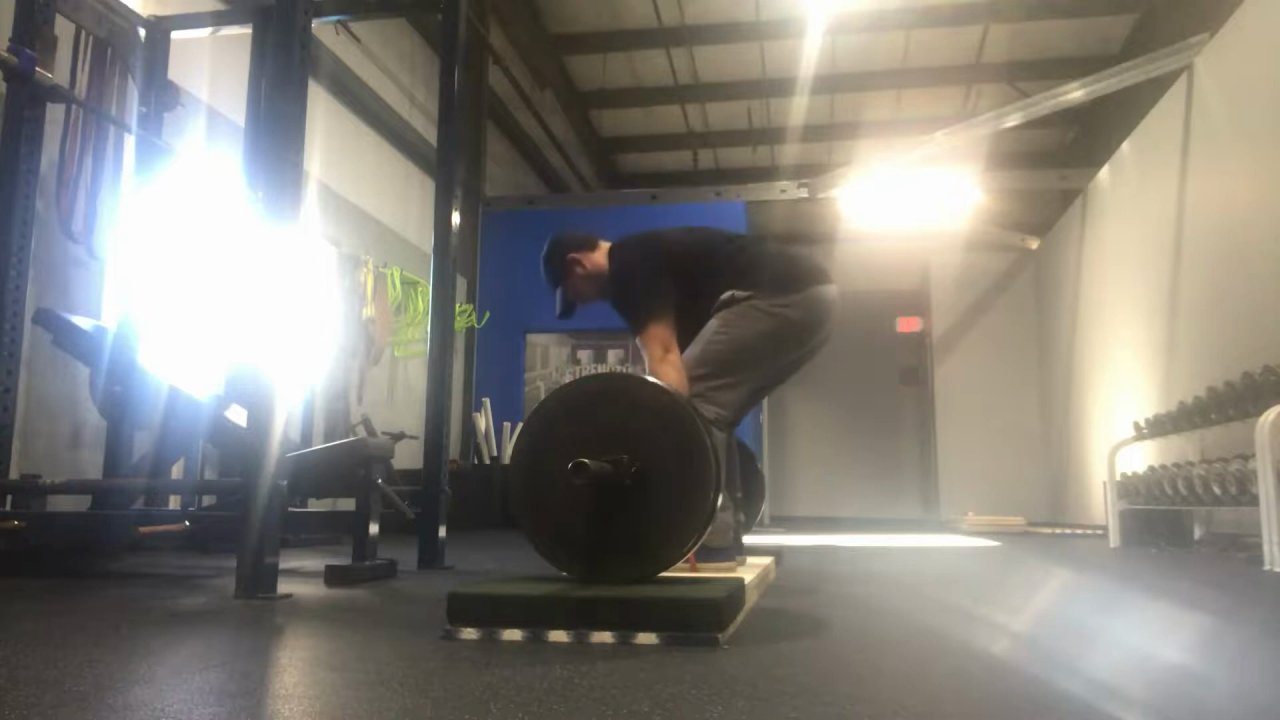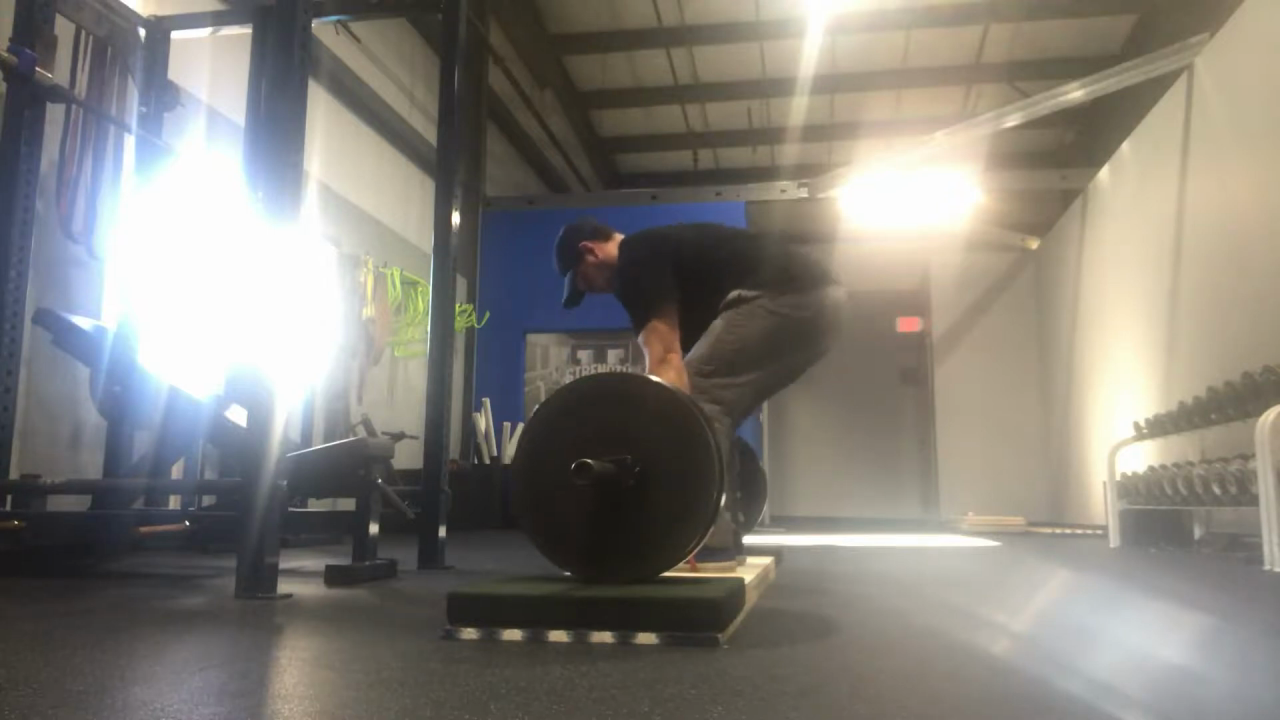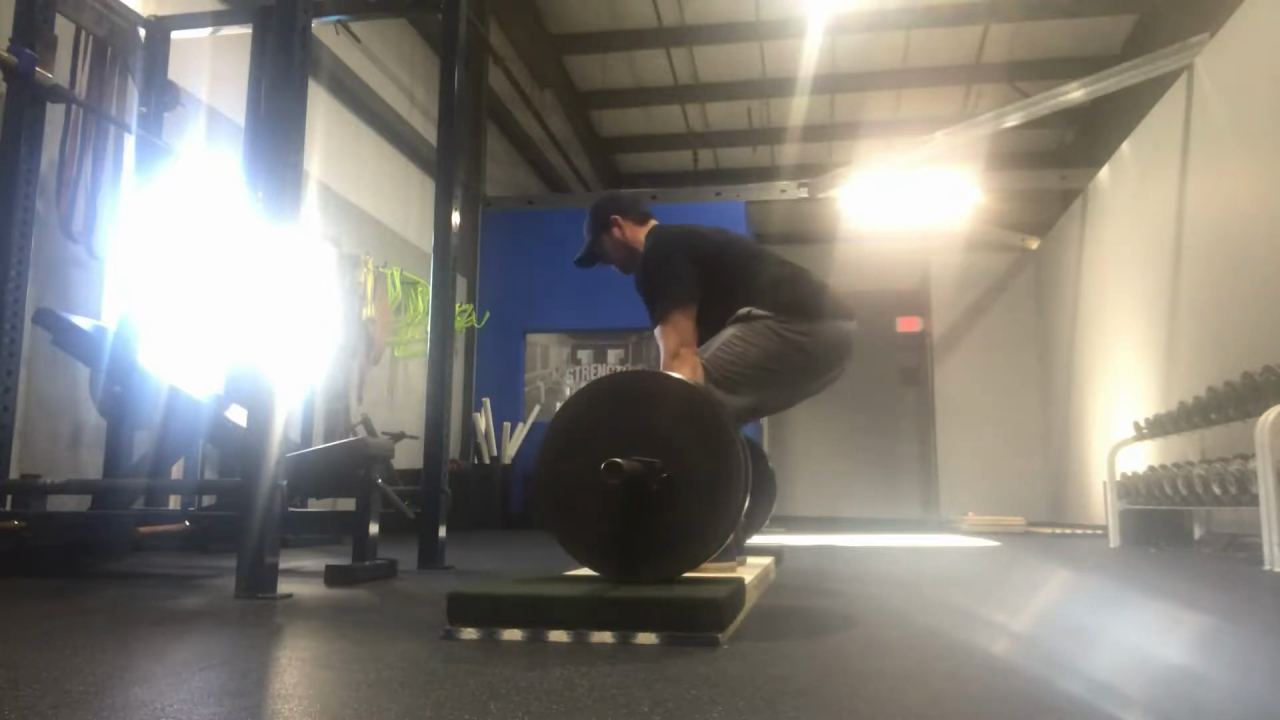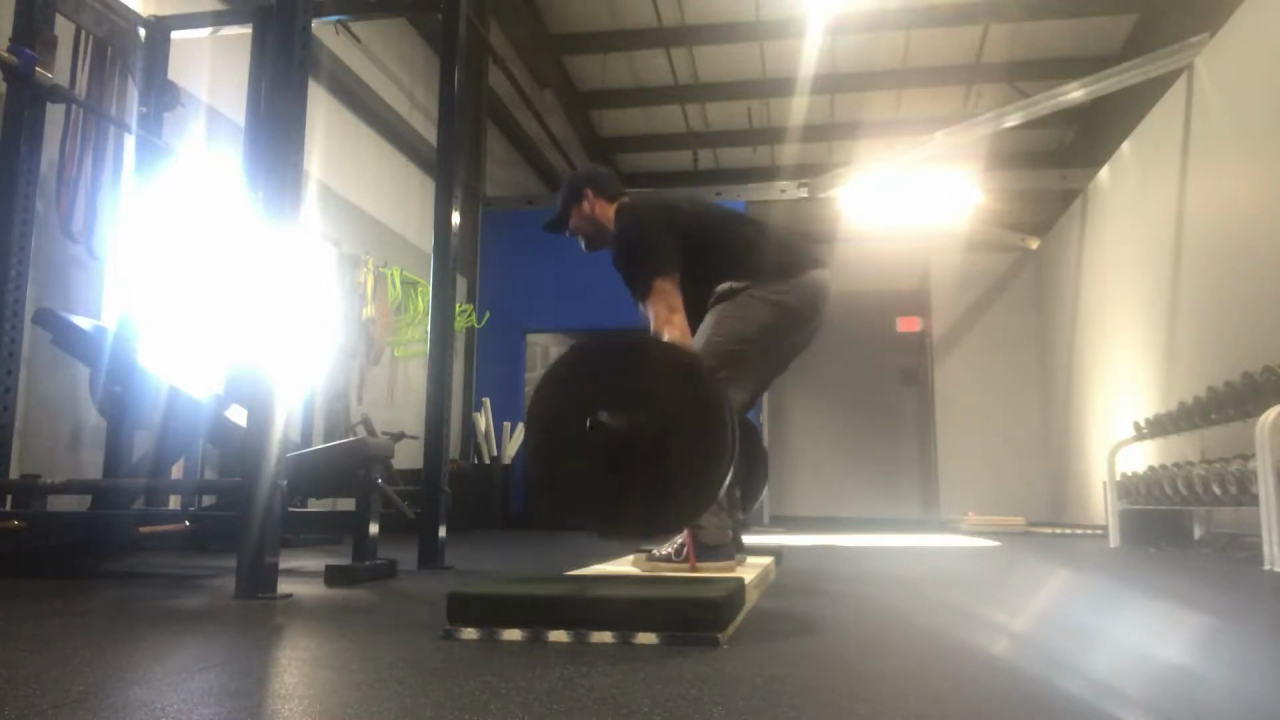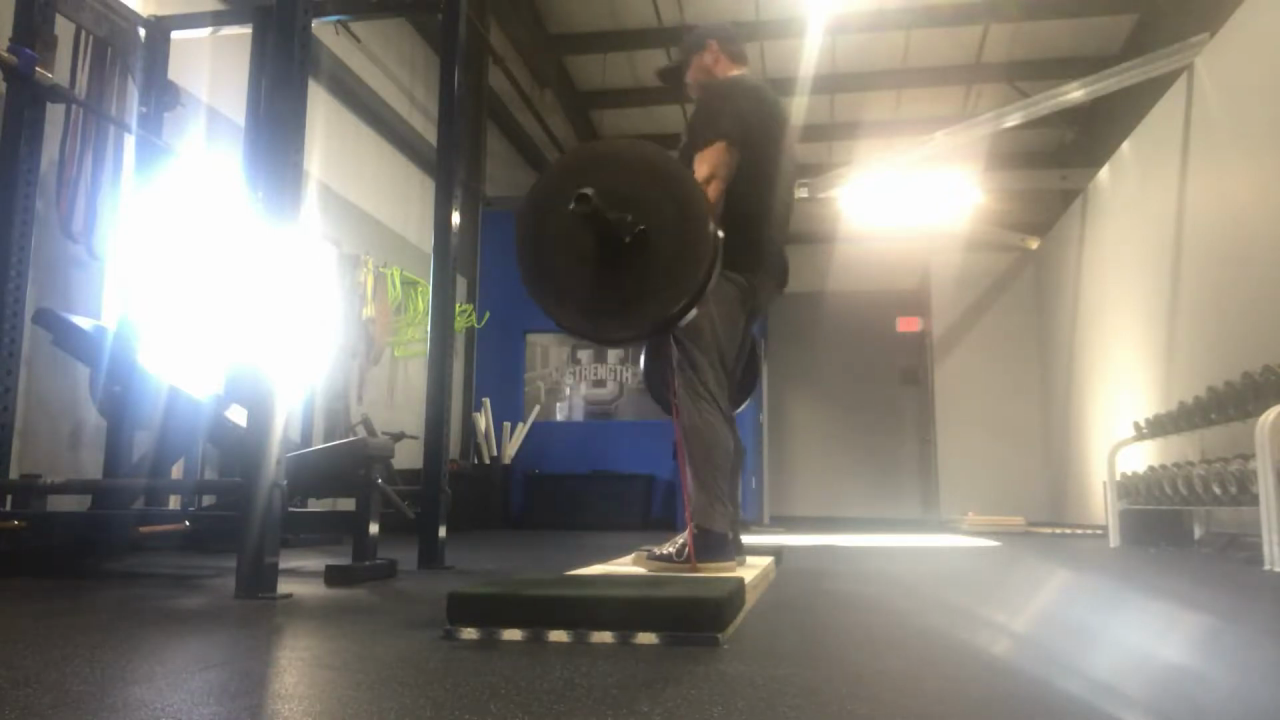
dt=0.7s
person 1, frame 1
left shoulder: (629, 265)
right shoulder: (644, 257)
left elbow: (664, 357)
right elbow: (669, 356)
left hip: (783, 297)
right hip: (809, 296)
left knee: (691, 401)
right knee: (707, 405)
left ankle: (709, 542)
right ankle: (723, 538)
person 1, frame 2
left shoulder: (636, 260)
right shoulder: (655, 250)
left elbow: (664, 357)
right elbow: (676, 353)
left hip: (790, 296)
right hip: (817, 293)
left knee: (694, 397)
right knee: (706, 402)
left ankle: (709, 543)
right ankle: (722, 538)
person 1, frame 3
left shoulder: (659, 253)
right shoulder: (681, 244)
left elbow: (680, 354)
right elbow: (691, 352)
left hip: (799, 325)
right hip: (828, 327)
person 1, frame 4
left shoulder: (635, 228)
right shoulder: (651, 222)
left elbow: (668, 316)
right elbow: (678, 313)
left hip: (777, 283)
right hip: (800, 281)
left ankle: (707, 542)
right ankle: (721, 535)
person 1, frame 5
left shoulder: (728, 95)
right shoulder: (760, 106)
left elbow: (709, 179)
left hip: (721, 264)
right hip: (751, 267)
left knee: (699, 400)
right knee: (711, 404)
left ankle: (709, 540)
right ankle: (719, 535)
